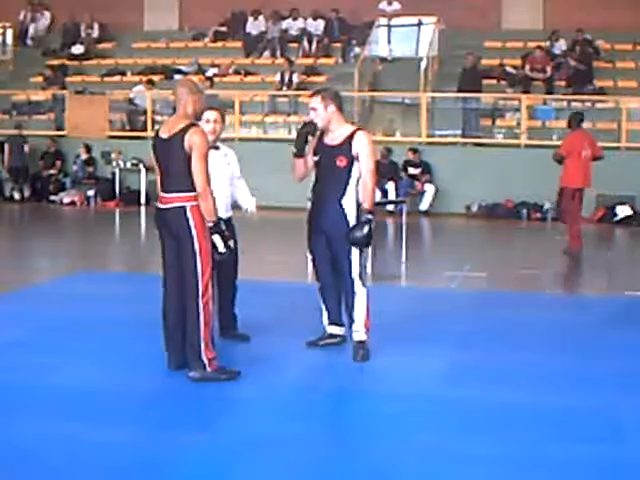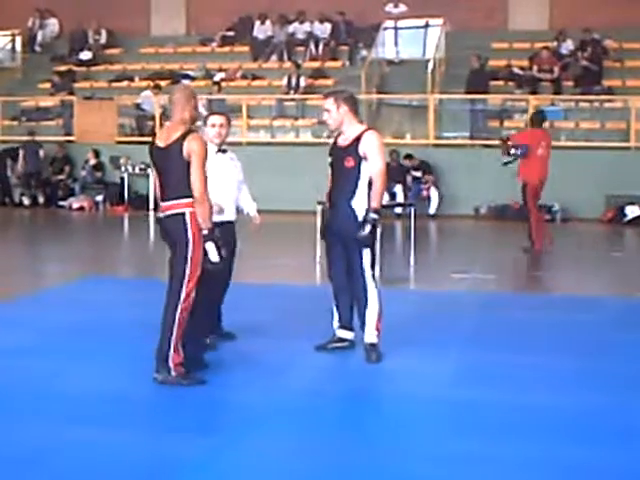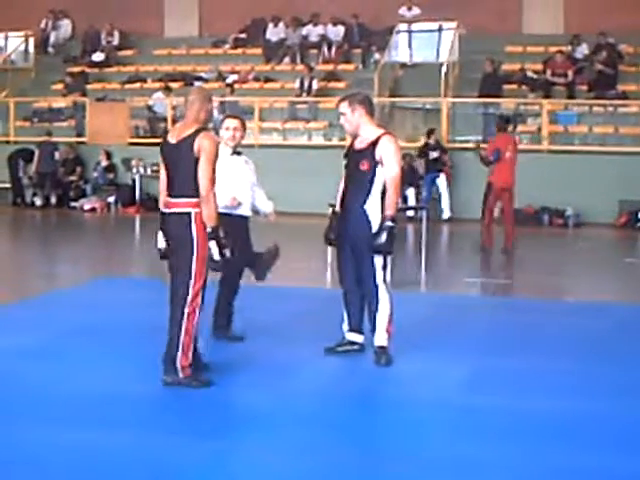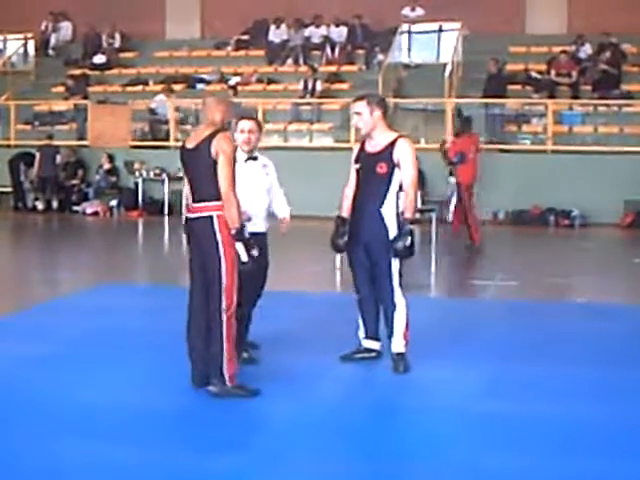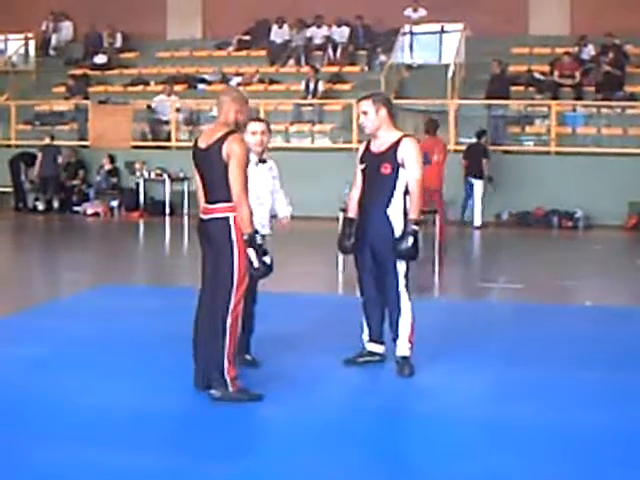
dt=0.7s
person 1, frame 1
left shoulder: (160, 133)
right shoulder: (195, 134)
right elbow: (201, 188)
right wrist: (215, 226)
left hip: (164, 210)
right hip: (187, 211)
left knee: (174, 283)
right knee: (198, 287)
left ankle: (177, 355)
right ankle: (202, 364)
person 1, frame 2
left shoulder: (157, 140)
right shoulder: (193, 140)
left elbow: (160, 187)
right elbow: (199, 195)
right wrist: (209, 233)
left hip: (166, 217)
right hip: (186, 217)
left knee: (182, 287)
right knee: (182, 292)
left ankle: (186, 355)
right ankle: (167, 367)
person 1, frame 3
left shoulder: (169, 137)
right shoulder: (205, 139)
left elbow: (163, 188)
right elbow: (206, 193)
left wrist: (164, 225)
right wrist: (214, 234)
left hip: (170, 216)
right hip: (191, 217)
left knee: (181, 290)
right knee: (189, 293)
left ankle: (188, 357)
right ankle: (176, 369)
person 1, frame 4
left shoulder: (188, 142)
right shoulder: (222, 139)
right elbow: (227, 193)
right wrist: (239, 234)
left hip: (193, 219)
right hip: (215, 220)
left knee: (200, 296)
right knee: (223, 301)
left ankle: (201, 371)
right ankle: (222, 378)
person 1, frame 5
left shoulder: (200, 140)
right shoulder: (234, 142)
left elbow: (201, 191)
right elbow: (238, 198)
right wrist: (252, 239)
left hip: (207, 221)
right hip: (229, 222)
left knee: (210, 296)
right knee: (229, 302)
left ankle: (204, 373)
right ankle: (223, 382)
person 2, frame 1
left shoulder: (359, 139)
right shoulder: (316, 139)
left elbow: (368, 180)
right elbow: (299, 175)
left wrist: (366, 217)
right wrist: (300, 148)
left hip: (344, 218)
right hip: (318, 217)
left knee: (351, 277)
right knee: (325, 276)
left ankle: (360, 337)
right ankle: (334, 329)
person 2, frame 2
left shoulder: (369, 139)
right shoulder: (336, 141)
left elbow: (378, 180)
left wrist: (372, 217)
right wrist: (327, 215)
left hip: (357, 219)
right hip: (335, 220)
left knee: (363, 279)
right knee: (338, 278)
left ankle: (371, 339)
right ankle: (343, 333)
person 2, frame 3
left shoulder: (385, 143)
right shoulder: (352, 144)
left elbow: (393, 187)
left wrist: (387, 225)
right wrist: (335, 217)
left hip: (370, 225)
right hip: (348, 224)
left knee: (375, 285)
right knee: (349, 283)
left ankle: (381, 343)
right ankle: (353, 336)
person 2, frame 4
left shoulder: (401, 146)
right shoulder: (359, 148)
left elbow: (410, 190)
left wrist: (407, 228)
right wrist: (341, 223)
left hip: (385, 230)
right hip: (358, 229)
left knee: (390, 290)
right knee: (364, 289)
left ankle: (398, 349)
right ankle: (369, 343)
person 2, frame 5
left shoulder: (406, 145)
right shoulder: (364, 149)
left elbow: (415, 189)
left wrist: (411, 228)
right wrist: (348, 224)
left hip: (391, 230)
right hip: (365, 230)
left knee: (396, 292)
right knee: (369, 290)
left ankle: (403, 353)
right ankle: (373, 347)
person 3, frame 1
left shoulder: (229, 155)
left elbow: (237, 184)
left wrist: (249, 204)
left hip: (224, 222)
left knee: (228, 277)
left ankle: (228, 326)
person 3, frame 2
left shoulder: (232, 158)
left elbow: (240, 188)
left wrist: (251, 210)
right wrist: (207, 204)
left hip: (227, 226)
left knee: (222, 279)
right knee: (203, 280)
left ankle: (213, 325)
right ankle: (200, 331)
person 3, frame 3
left shoulder: (246, 163)
left elbow: (255, 190)
left wrist: (267, 208)
right wrist: (224, 199)
left hip: (240, 220)
right hip: (220, 218)
left knee: (232, 274)
left ankle: (222, 326)
person 3, frame 4
left shoulder: (266, 164)
left elbow: (275, 193)
left wrist: (283, 213)
left hip: (258, 235)
left knee: (254, 288)
right knee: (239, 290)
left ankle: (239, 336)
right ankle: (235, 345)
person 3, frame 5
left shoulder: (270, 166)
left elbow: (276, 194)
left wrist: (284, 213)
left hip: (257, 236)
left knee: (246, 290)
right knee: (245, 292)
left ankle: (236, 341)
right ankle: (241, 349)
person 4, frame 1
left shoulder: (571, 137)
right shoulder: (589, 137)
left elbow: (557, 156)
right elbow: (599, 155)
left wrist: (562, 160)
left hip: (570, 180)
right hip: (583, 180)
left knee: (563, 210)
right knee: (574, 212)
left ankle: (575, 243)
right ankle: (575, 246)
person 4, frame 2
left shoulder: (529, 134)
right shoulder: (547, 136)
left elbow: (506, 140)
left wrist: (506, 149)
right wrist: (516, 150)
left hip: (530, 177)
right hip: (541, 177)
left knee: (531, 210)
right knee: (533, 207)
left ankle: (536, 245)
right ankle: (541, 236)
person 4, frame 3
left shoulder: (496, 140)
right shoulder: (513, 140)
left elbow: (487, 161)
left wrist: (479, 152)
left hip: (496, 180)
right hip: (510, 181)
left knee: (488, 209)
right knee: (508, 212)
left ankle: (487, 242)
right ankle: (509, 245)
person 4, frame 4
left shoulder: (459, 142)
right shoulder: (474, 139)
left elbow: (450, 161)
left wrist: (443, 149)
left hip: (463, 179)
right hip: (470, 178)
left knee: (467, 209)
right knee: (460, 207)
left ankle: (476, 241)
person 4, frame 5
left shoulder: (424, 144)
right shoulder: (442, 144)
left hip: (426, 181)
right hip: (437, 182)
left knee: (421, 208)
right knee: (440, 211)
right ankle: (441, 239)
